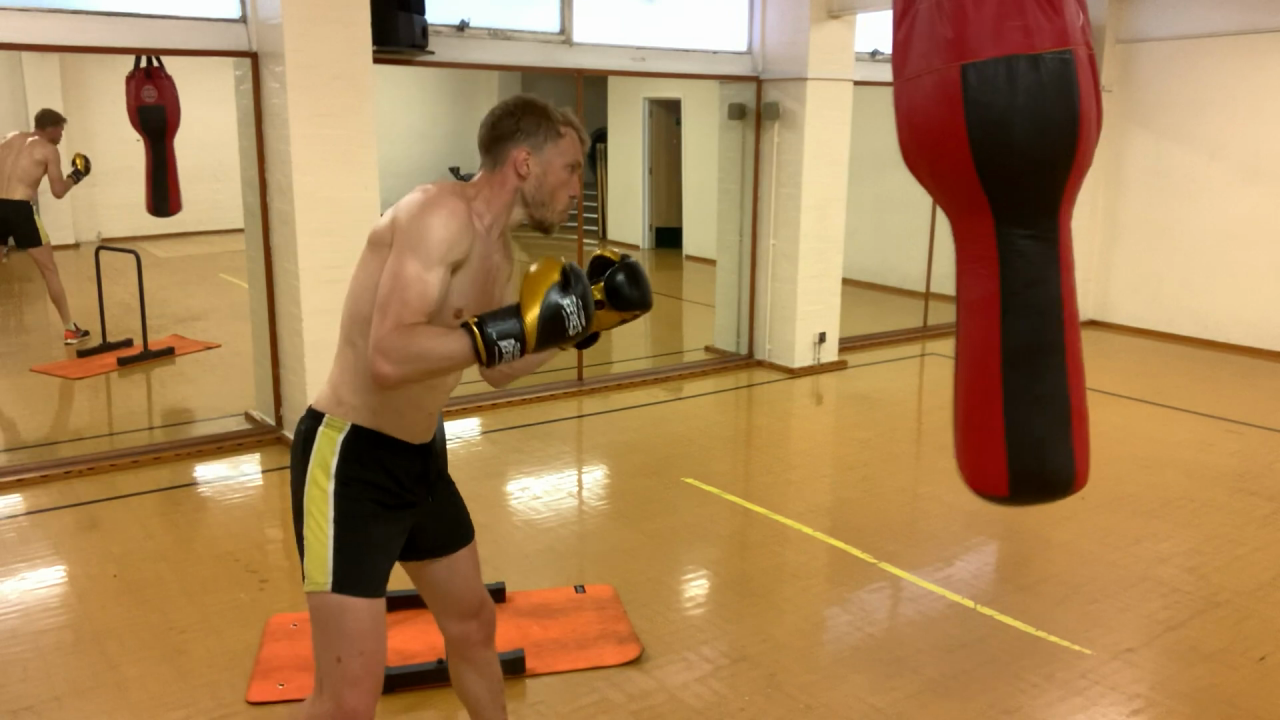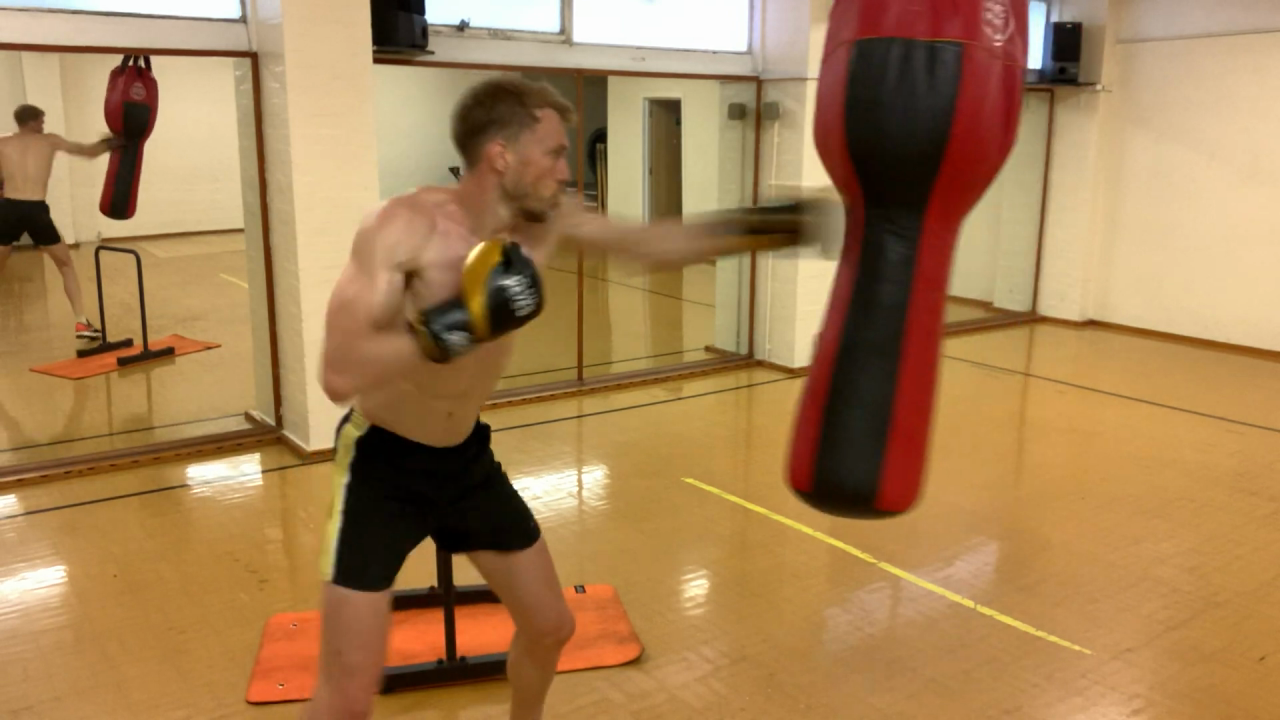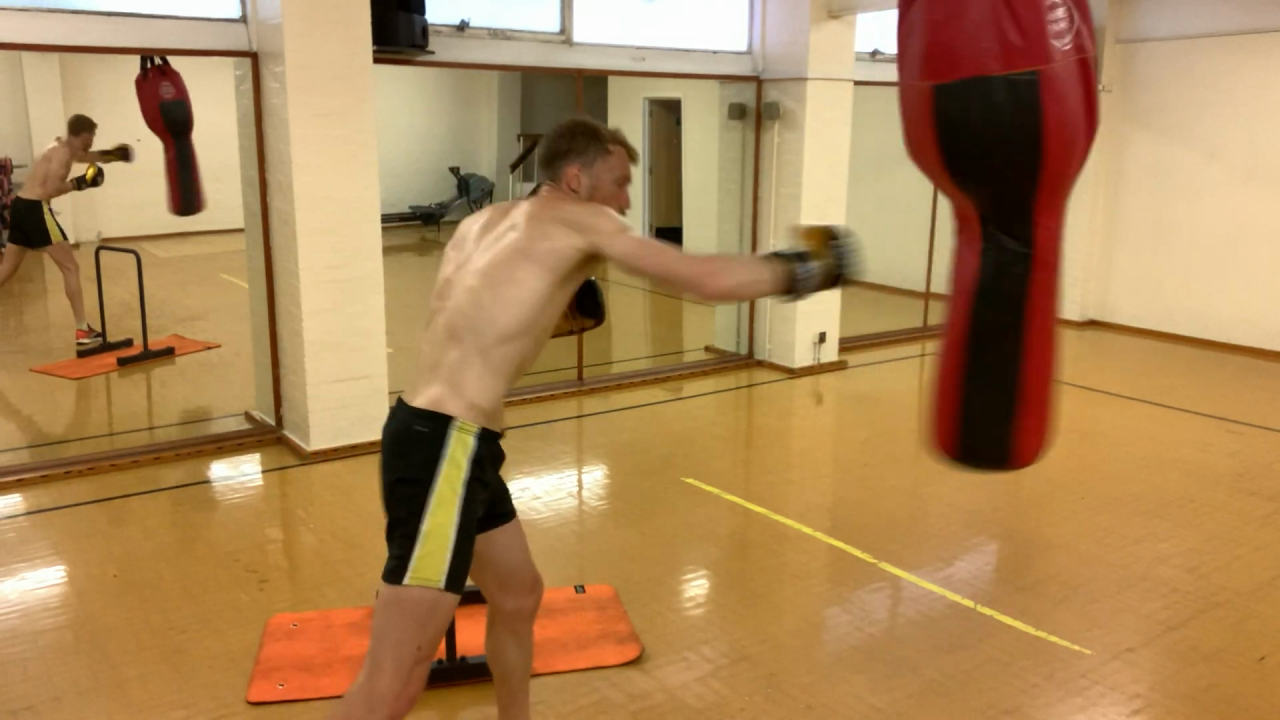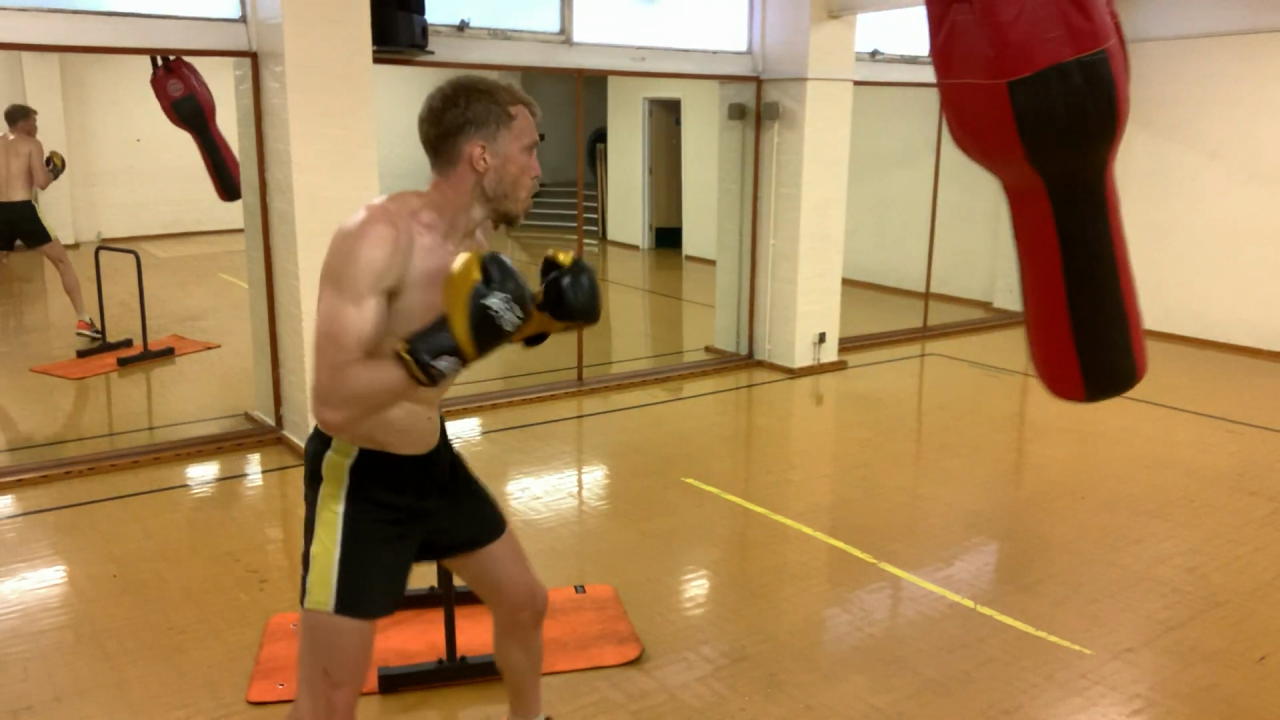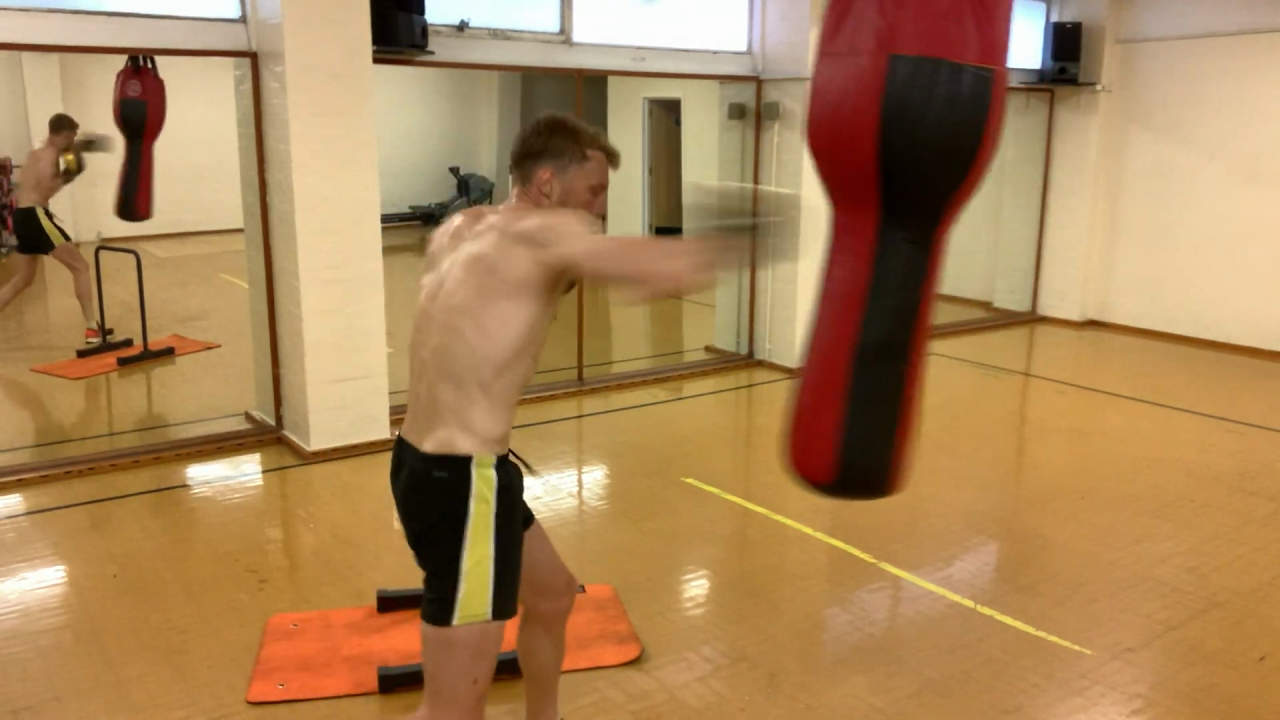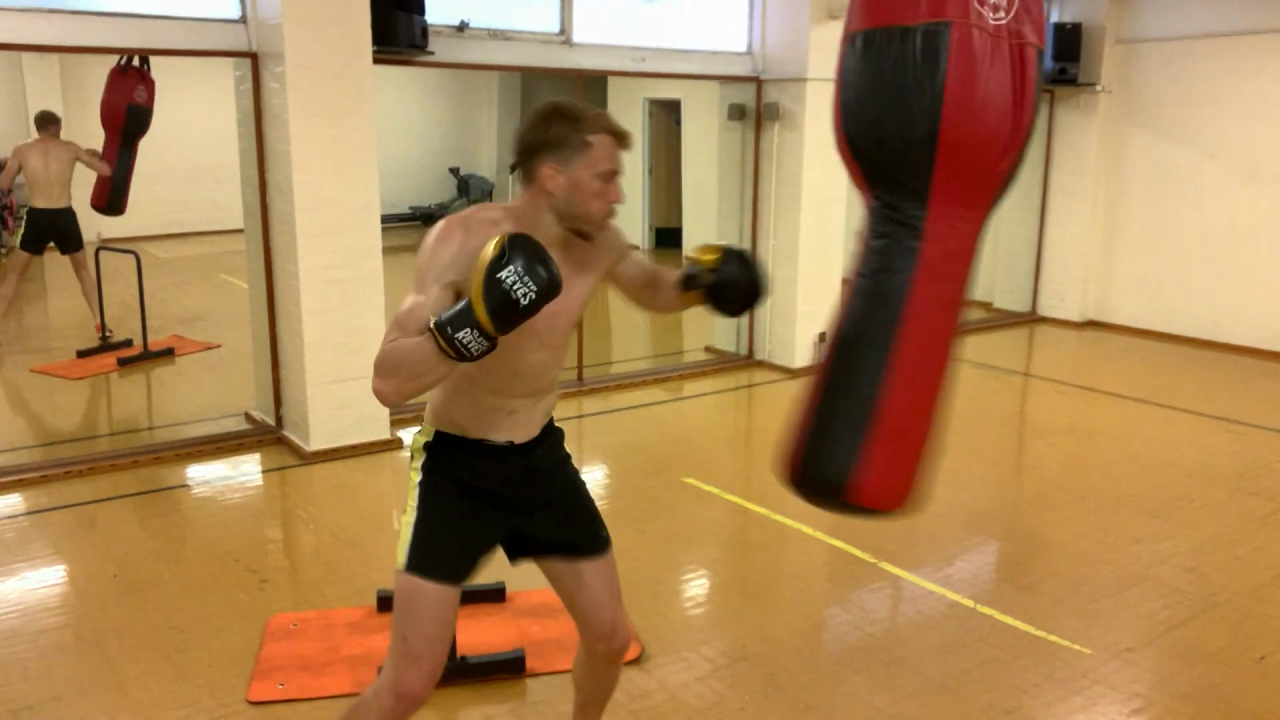
dt=0.5s
person 1, frame 1
left shoulder: (494, 245)
right shoulder: (439, 214)
left elbow: (495, 369)
right elbow: (388, 358)
left wrist: (587, 317)
right wrist: (519, 326)
left hip: (420, 458)
right hip: (350, 458)
left knee: (472, 625)
person 1, frame 2
left shoulder: (546, 221)
right shoulder: (400, 225)
left elbow: (657, 244)
right elbow: (341, 377)
left wrist: (756, 223)
right wrist: (459, 320)
left hip: (465, 459)
right hip: (383, 463)
left knee: (549, 625)
person 1, frame 3
left shoulder: (484, 222)
right shoulder: (577, 222)
right elbow: (704, 278)
right wrist: (806, 269)
left hip: (437, 437)
right hip: (443, 449)
left knee: (519, 595)
person 1, frame 4
left shoulder: (478, 233)
right shoulder: (378, 237)
right elbow: (334, 406)
left wrist: (540, 315)
right wrist: (448, 338)
left hip: (434, 461)
right hip: (360, 479)
left knee: (524, 603)
person 1, frame 5
left shoulder: (459, 228)
right shoulder: (546, 231)
right elbow: (671, 272)
right wrist: (740, 234)
left hip: (436, 468)
right hip: (461, 484)
left knee: (554, 596)
person 1, frame 6
left shoulder: (598, 243)
right shoulder: (456, 243)
left elbow: (653, 287)
right elbow: (389, 383)
left wrist: (702, 283)
right wrist: (478, 320)
left hip: (540, 461)
right hip: (456, 466)
left knee: (610, 635)
person 2, frame 1
right shoulder: (48, 150)
right elbow: (58, 191)
right wrist: (77, 174)
right hip: (20, 210)
right knee: (50, 271)
right ankle: (70, 330)
person 2, frame 2
right shoulder: (48, 139)
right elbow: (90, 152)
right wrist: (107, 143)
right hip: (36, 210)
right knee: (66, 265)
right ankle: (82, 324)
person 2, frame 3
left shoulder: (63, 146)
right shoulder: (64, 151)
left elbow: (90, 157)
right elbow: (49, 191)
left wrist: (114, 154)
right wrist: (80, 183)
left hip: (20, 206)
right hip: (35, 209)
right knee: (70, 267)
right ankle: (82, 329)
person 2, frame 4
right shoulder: (31, 144)
right elbow: (41, 183)
right wrist: (56, 170)
right hip: (23, 211)
right knee: (63, 264)
right ankle: (84, 322)
person 2, frame 5
left shoulder: (47, 149)
right shoulder: (49, 152)
right elbow: (44, 188)
right wrist: (66, 175)
left hip: (21, 217)
right hip: (34, 216)
left knee: (22, 279)
right knee: (81, 268)
right ankle: (92, 328)
person 2, frame 6
left shoulder: (21, 151)
right shoulder: (70, 148)
right elbow: (105, 171)
right wrist: (99, 159)
left hip: (36, 217)
right hip: (64, 216)
right knee: (83, 271)
right ankle: (100, 324)
